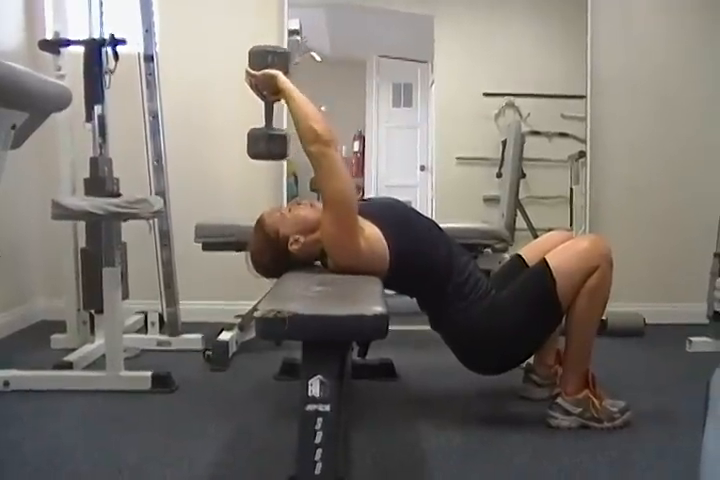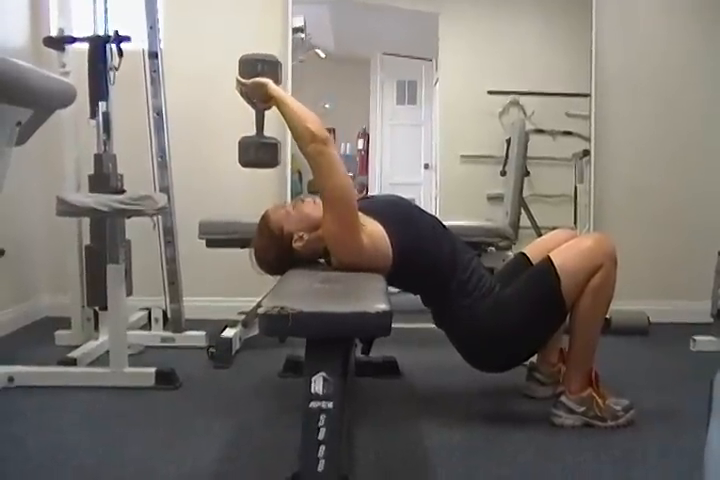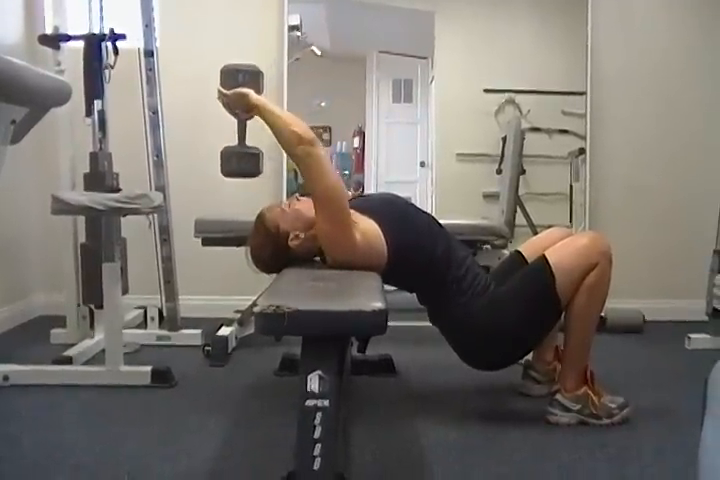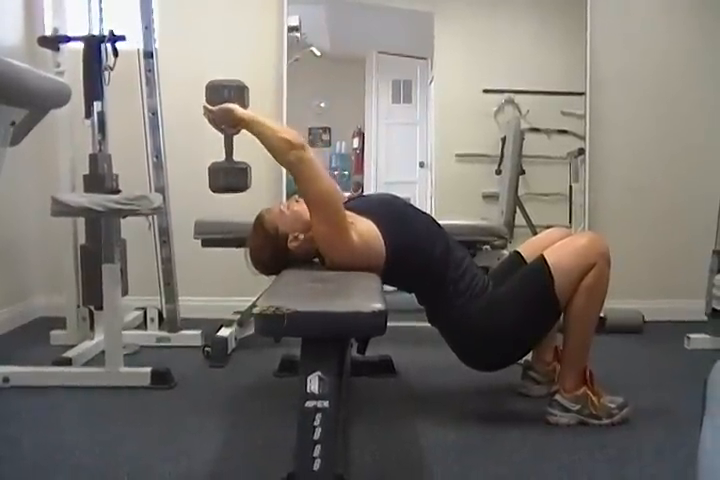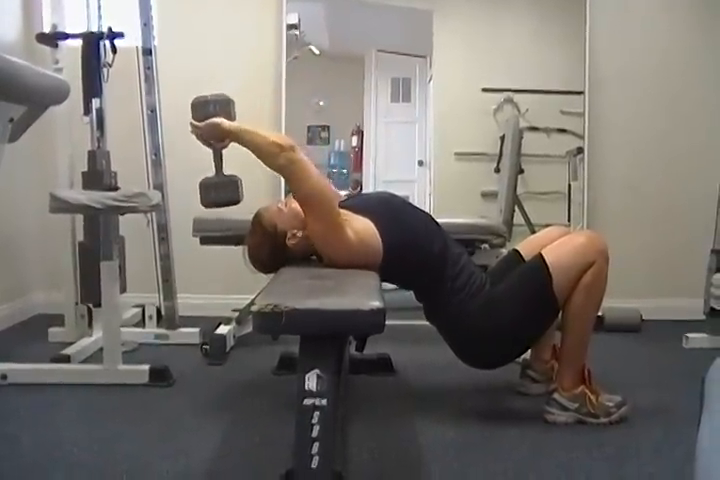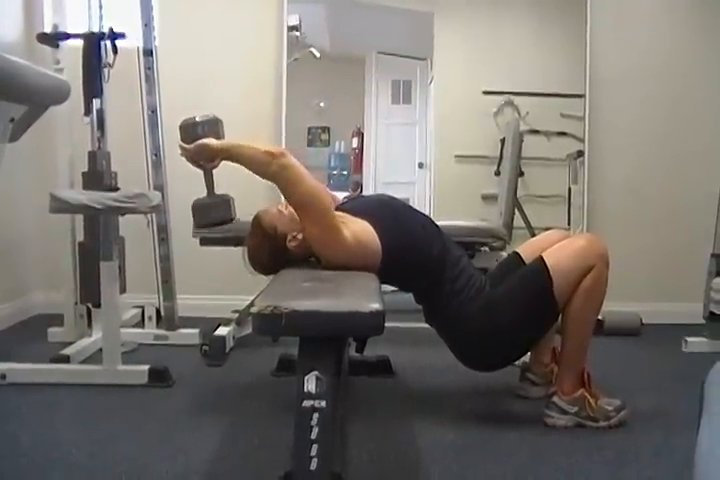
dt=0.3s
person 1, frame 1
left shoulder: (343, 240)
right shoulder: (343, 243)
left elbow: (322, 147)
right elbow: (321, 143)
left wrist: (283, 87)
right wrist: (283, 84)
left hip: (480, 303)
right hip: (488, 328)
left knee: (562, 240)
right knee: (594, 252)
left ankle: (544, 372)
right ankle: (573, 397)
person 1, frame 2
left shoulder: (343, 236)
right shoulder: (345, 241)
left elbow: (319, 146)
right elbow: (318, 143)
left wrist: (273, 96)
right wrist: (273, 92)
left hip: (485, 301)
right hip: (491, 325)
left knee: (564, 239)
right knee: (598, 250)
left ankle: (547, 370)
right ankle: (577, 395)
person 1, frame 3
left shoulder: (340, 230)
right shoulder: (339, 240)
left elbow: (307, 149)
right elbow: (305, 145)
left wrist: (257, 105)
right wrist: (257, 103)
left hip: (479, 300)
right hip: (486, 324)
left knee: (559, 237)
right knee: (593, 249)
left ankle: (542, 368)
right ankle: (573, 393)
person 1, frame 4
left shoulder: (335, 229)
right shoulder: (337, 241)
left elbow: (299, 155)
right elbow: (296, 151)
left wrist: (243, 119)
right wrist: (243, 118)
left hip: (480, 301)
right hip: (485, 323)
left knee: (557, 237)
right knee: (592, 249)
left ankle: (542, 369)
right ankle: (571, 393)
person 1, frame 5
left shoulder: (334, 227)
right shoulder: (334, 239)
left elbow: (291, 159)
right elbow: (287, 154)
left wrist: (230, 131)
right wrist: (230, 130)
left hip: (476, 298)
right hip: (483, 323)
left knee: (557, 235)
right knee: (590, 248)
left ankle: (540, 367)
right ankle: (569, 392)
person 1, frame 6
left shoulder: (332, 225)
right shoulder: (332, 240)
left elbow: (285, 168)
right elbow: (279, 162)
right wrist: (219, 150)
left hip: (476, 299)
right hip: (483, 323)
left knee: (557, 239)
right knee: (591, 252)
left ankle: (540, 370)
right ankle: (568, 395)
